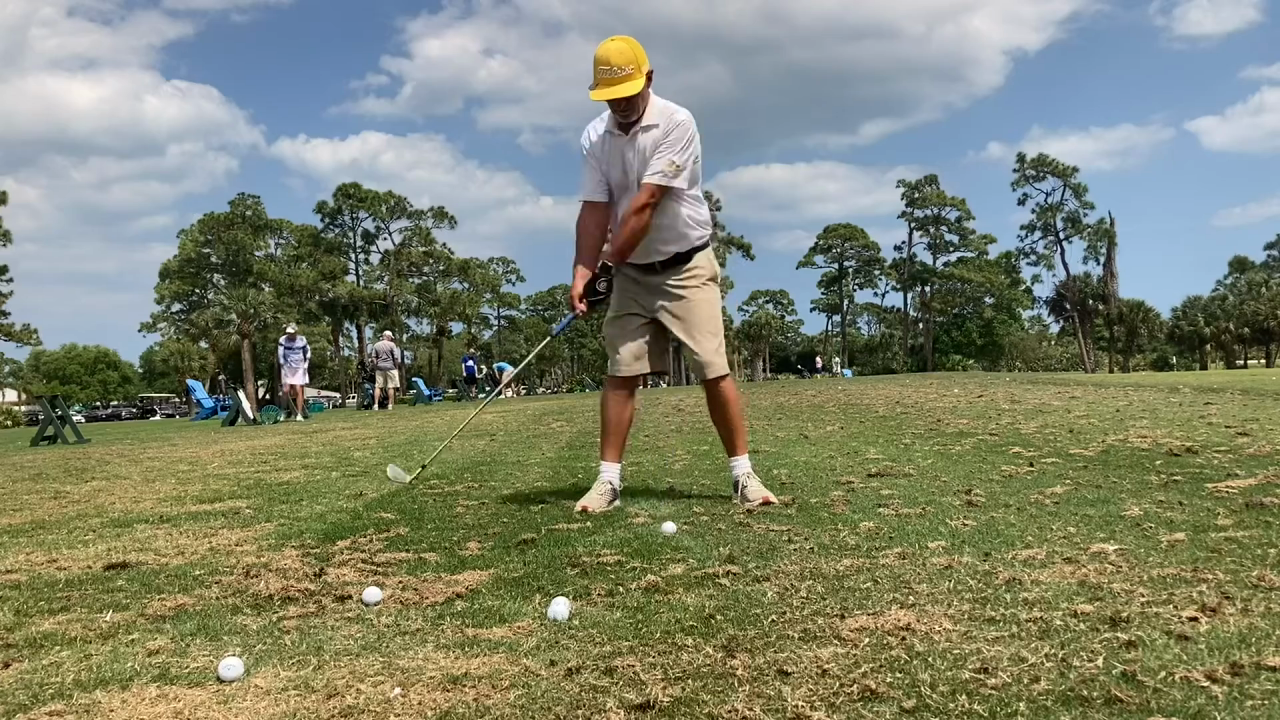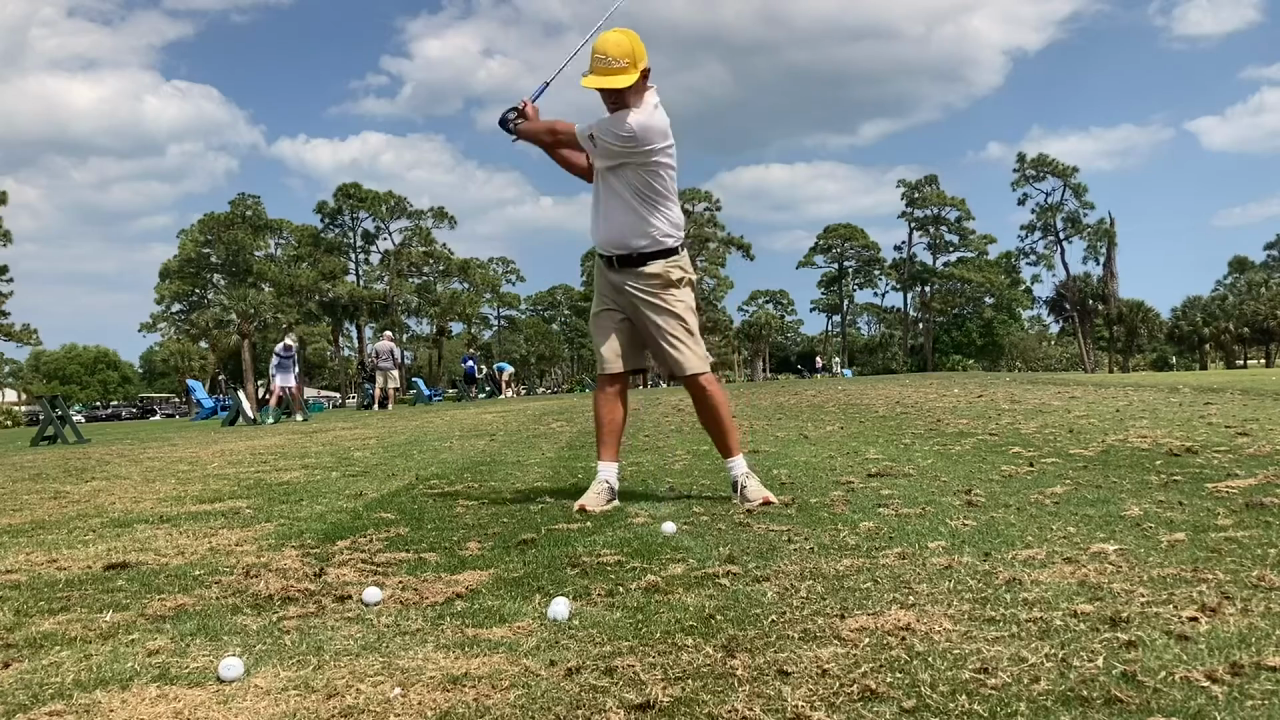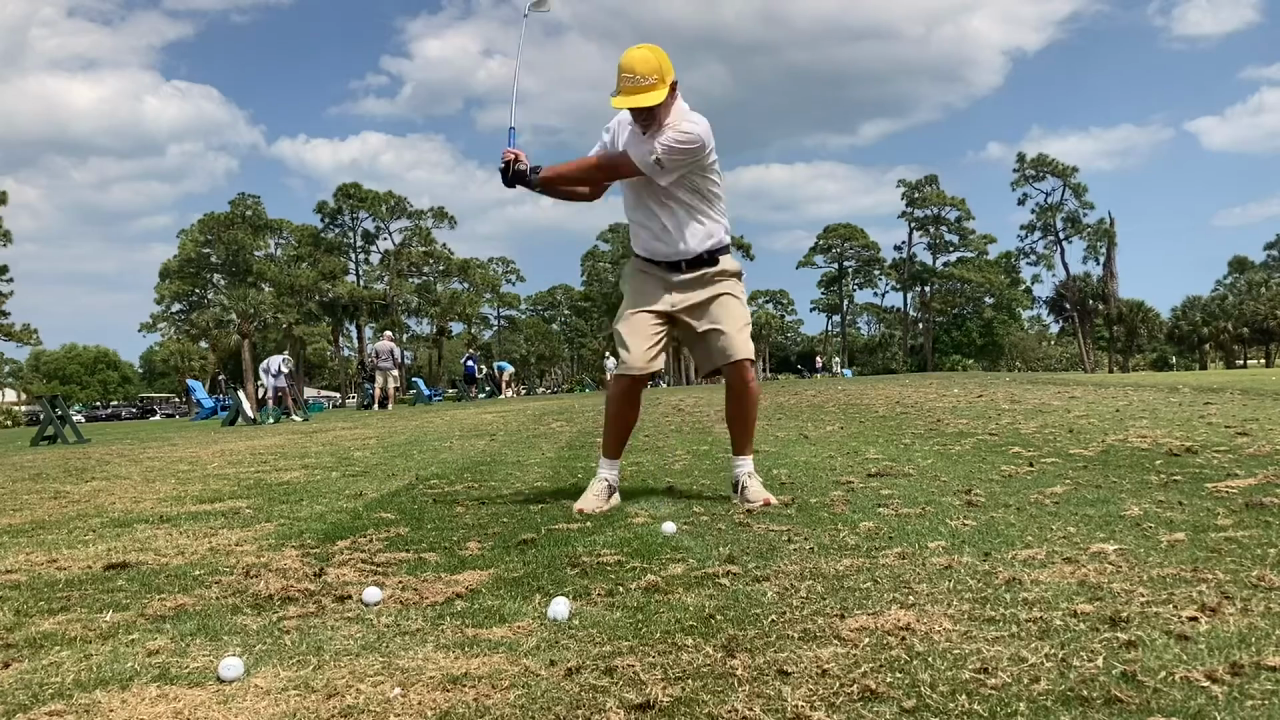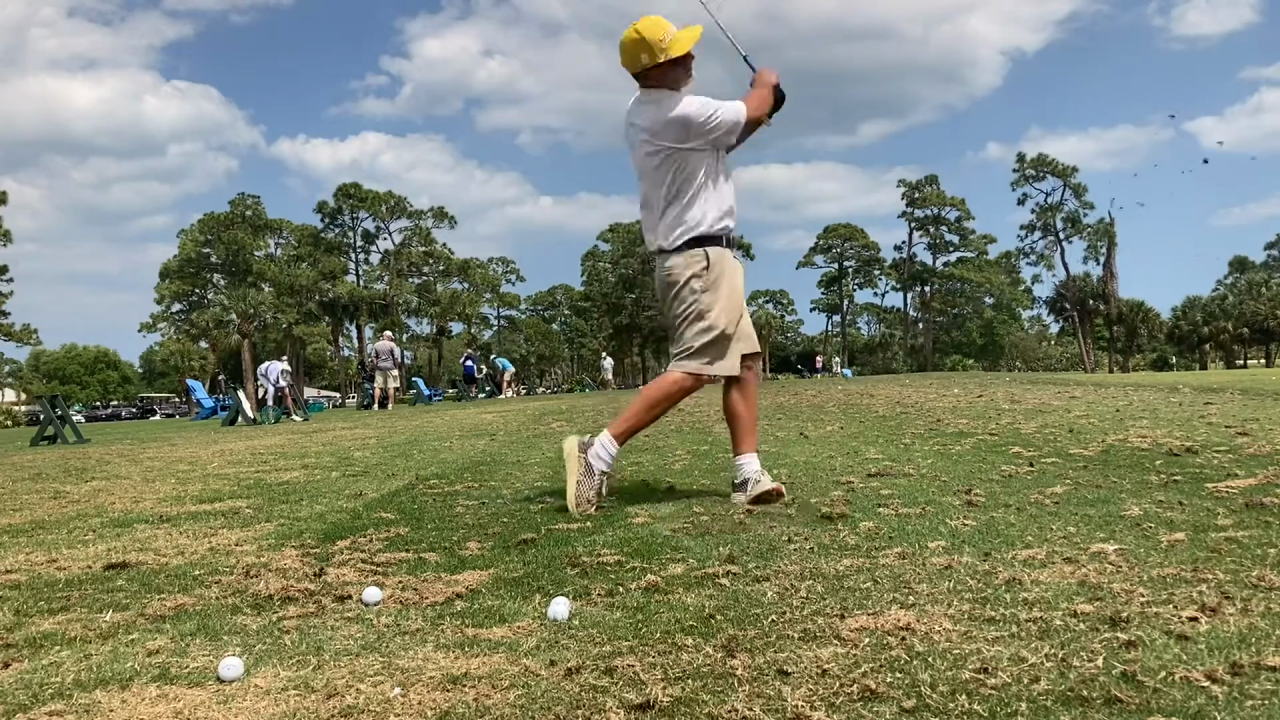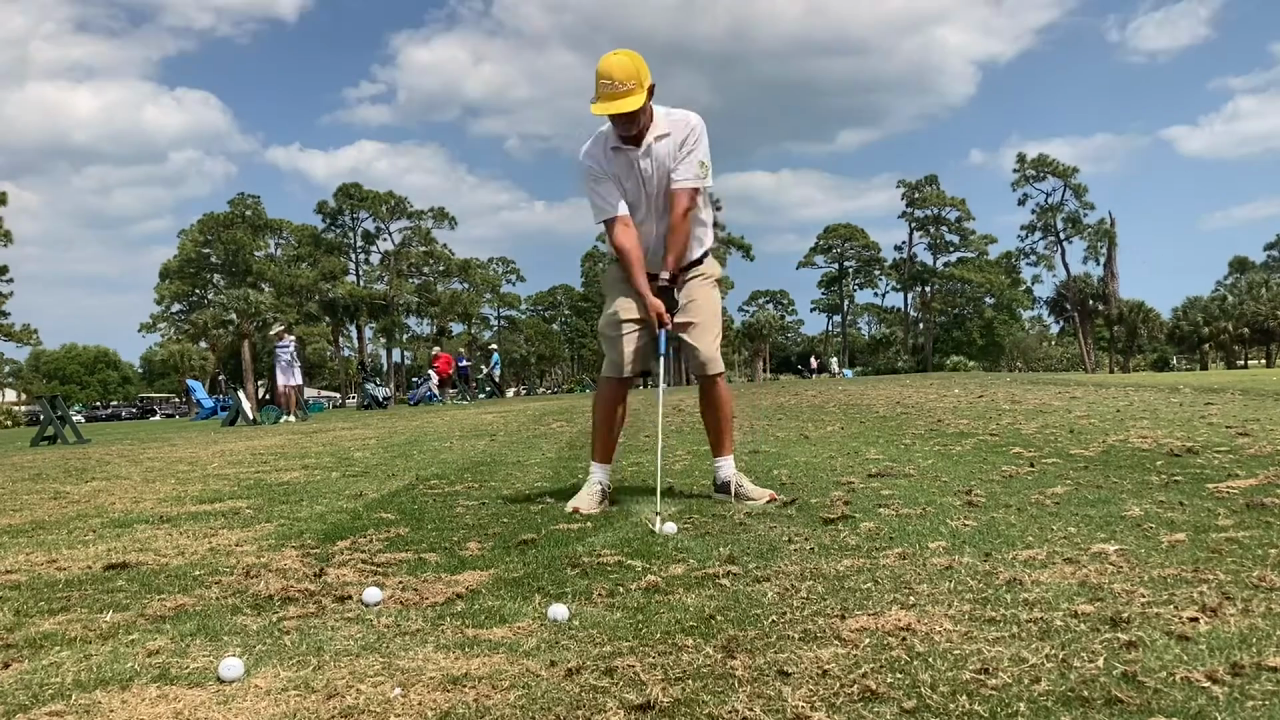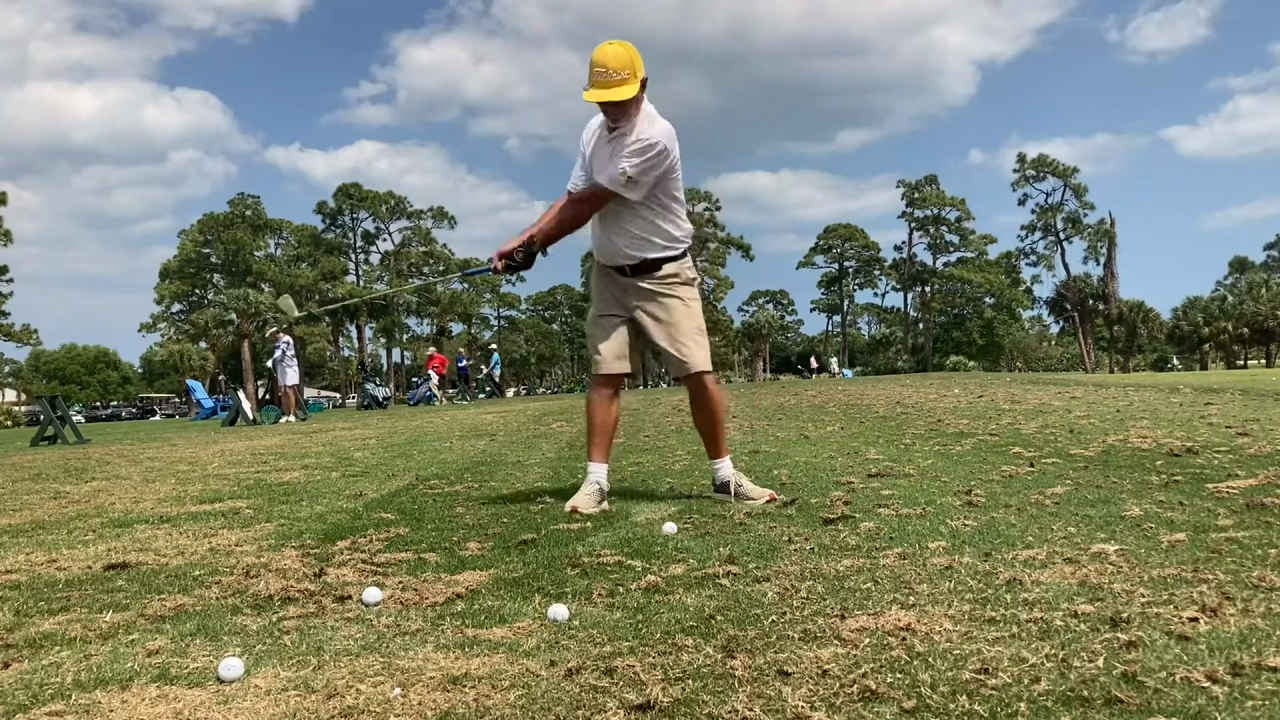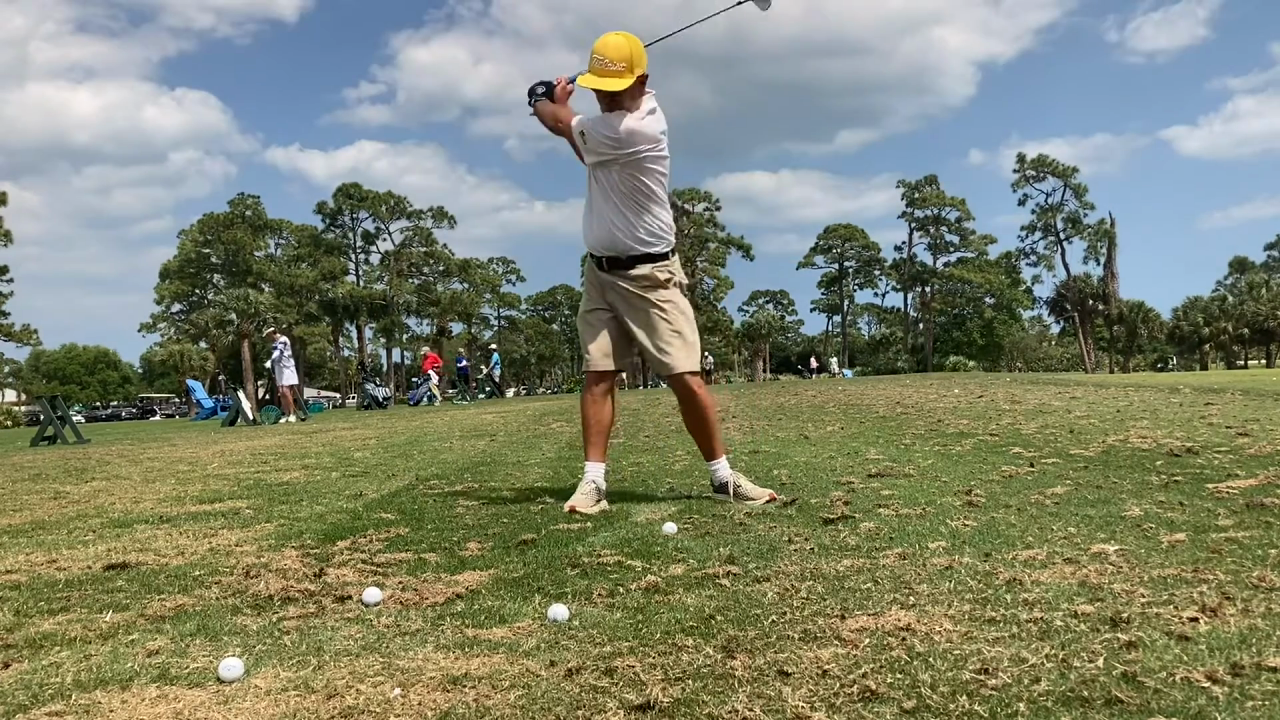
dt=0.4s
person 1, frame 1
left shoulder: (677, 124)
right shoulder: (594, 137)
left elbow: (644, 205)
right elbow: (593, 211)
left wrist: (603, 267)
right wrist: (582, 270)
left hip: (687, 266)
right hip: (630, 269)
left knee: (714, 370)
right knee: (622, 373)
left ankle: (743, 474)
right ankle: (608, 479)
person 1, frame 2
left shoulder: (639, 125)
right shoulder: (620, 112)
left elbow: (566, 135)
right elbow: (591, 168)
left wrist: (521, 126)
right wrist: (537, 132)
left hip: (656, 270)
right hip: (610, 268)
left knee: (694, 372)
right knee: (610, 373)
left ankle: (740, 473)
right ankle: (606, 480)
person 1, frame 3
left shoulder: (691, 131)
right shoulder: (622, 129)
left elbow: (606, 168)
right elbow: (591, 186)
left wrist: (539, 175)
right wrist: (537, 179)
left hip: (710, 271)
right hip: (652, 273)
left knee: (739, 364)
right knee: (631, 373)
left ankle: (743, 474)
right ankle: (606, 477)
person 1, frame 4
left shoulder: (654, 104)
right shoulder: (681, 113)
left elbow: (720, 139)
right elbow: (752, 110)
left wrist: (760, 99)
right wrist: (764, 82)
left hip: (707, 255)
right hip: (698, 258)
left knee: (745, 362)
right knee: (693, 369)
left ankle: (748, 473)
right ankle: (598, 452)
person 1, frame 5
left shoulder: (687, 128)
right shoulder: (595, 154)
left elbow: (682, 209)
right elbow: (620, 229)
left wrist: (669, 278)
right wrist: (646, 293)
left hip: (690, 269)
right hip: (630, 274)
left knee: (711, 370)
right knee: (616, 373)
left ankle: (726, 476)
right ankle: (598, 480)
person 1, frame 6
left shoulder: (654, 137)
right shoulder: (596, 129)
left elbow: (590, 202)
right elbow: (572, 198)
left wrist: (533, 243)
right wrist: (524, 241)
left hip: (664, 273)
right hip: (610, 274)
left knee: (698, 372)
right knee: (604, 374)
left ankle: (724, 474)
right ankle: (596, 481)
person 1, frame 7
left shoulder: (632, 129)
right shoulder: (622, 115)
left elbow: (561, 123)
left wrist: (548, 102)
right wrist: (558, 103)
left hip: (649, 274)
right hip: (601, 270)
left knee: (684, 376)
right knee: (598, 373)
left ankle: (723, 475)
right ankle: (594, 480)
